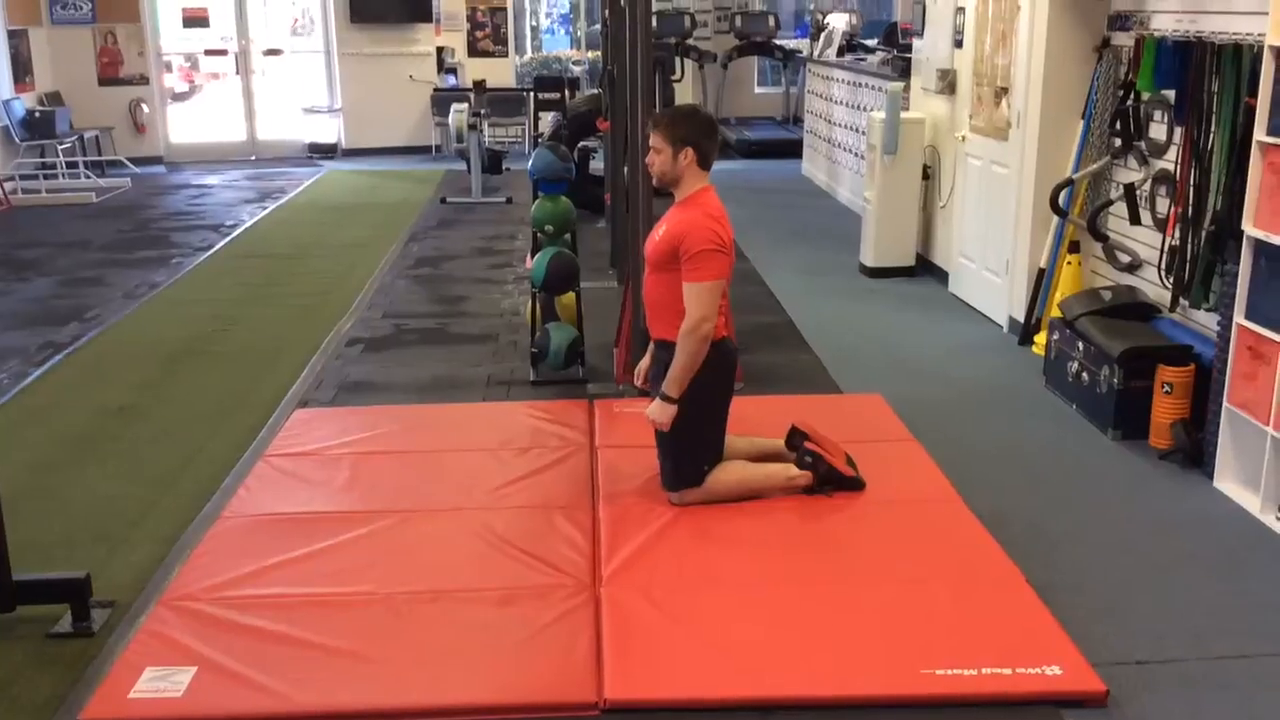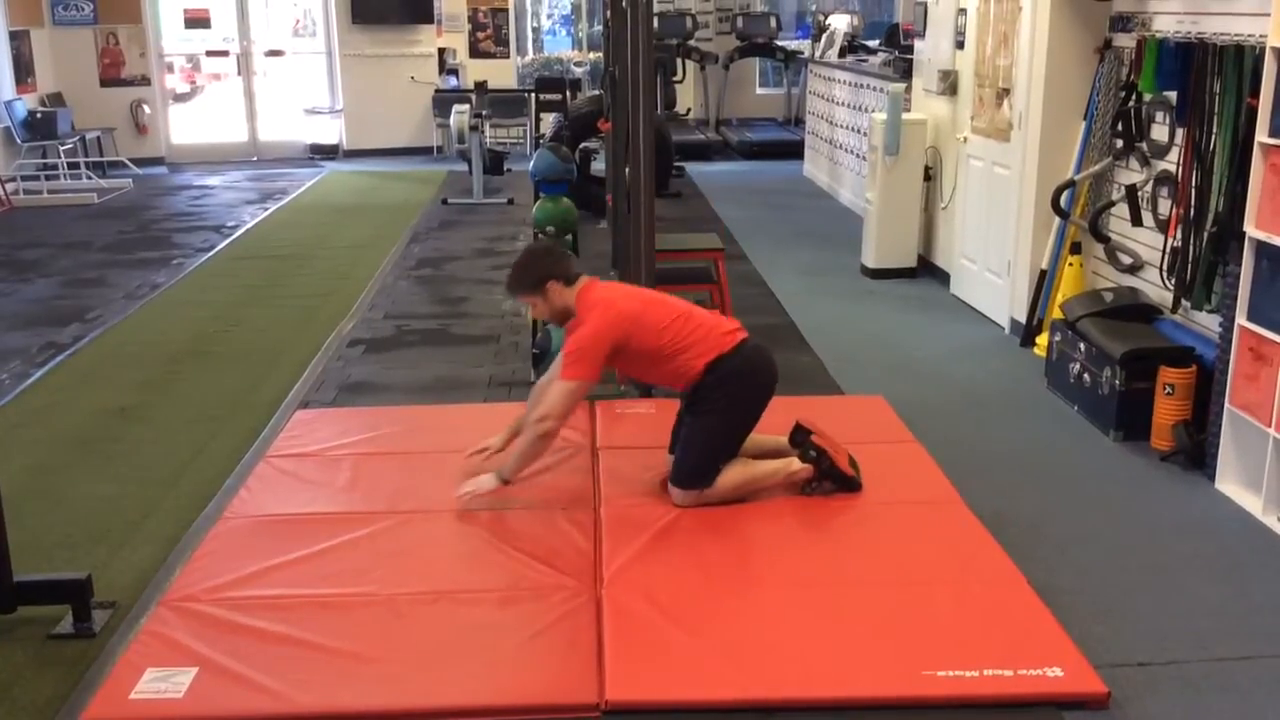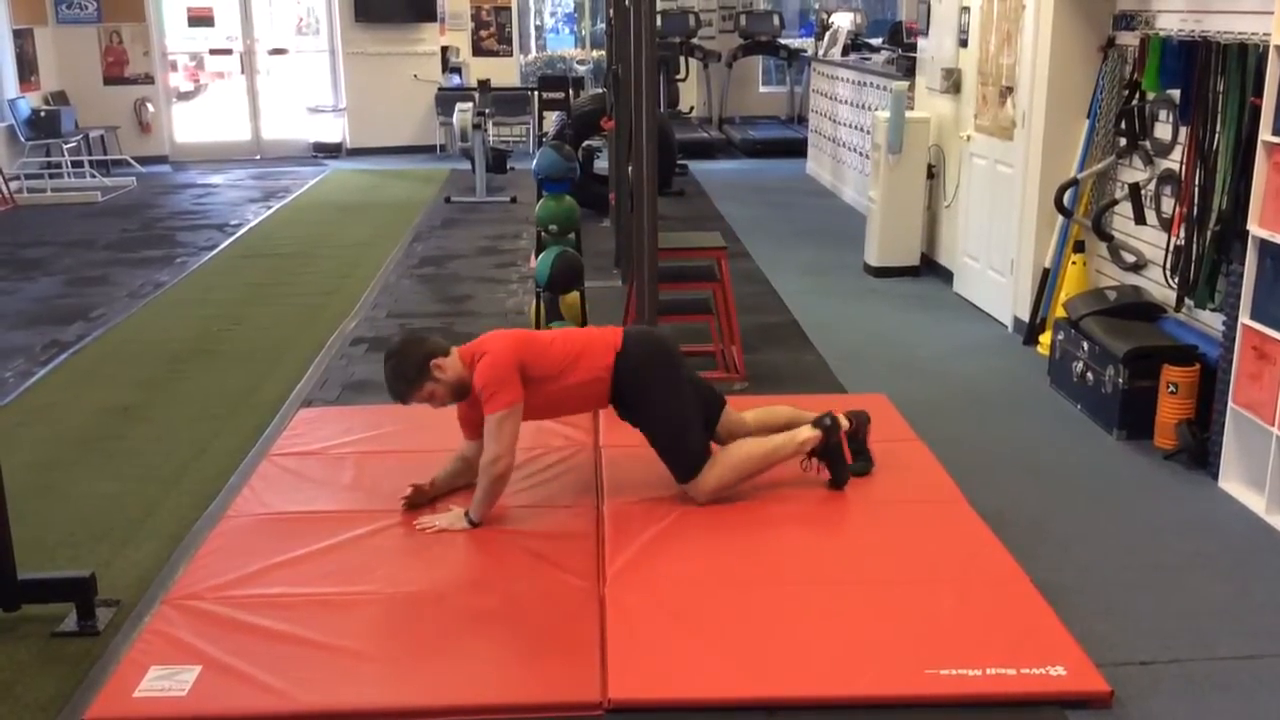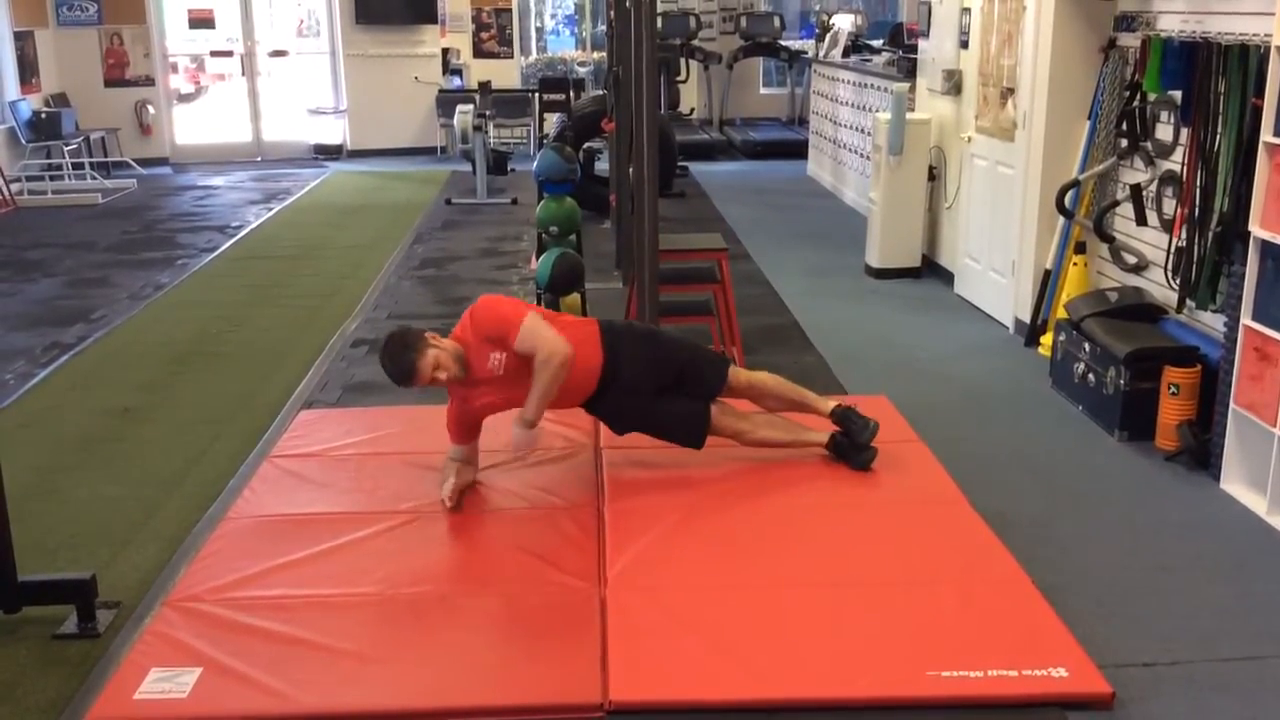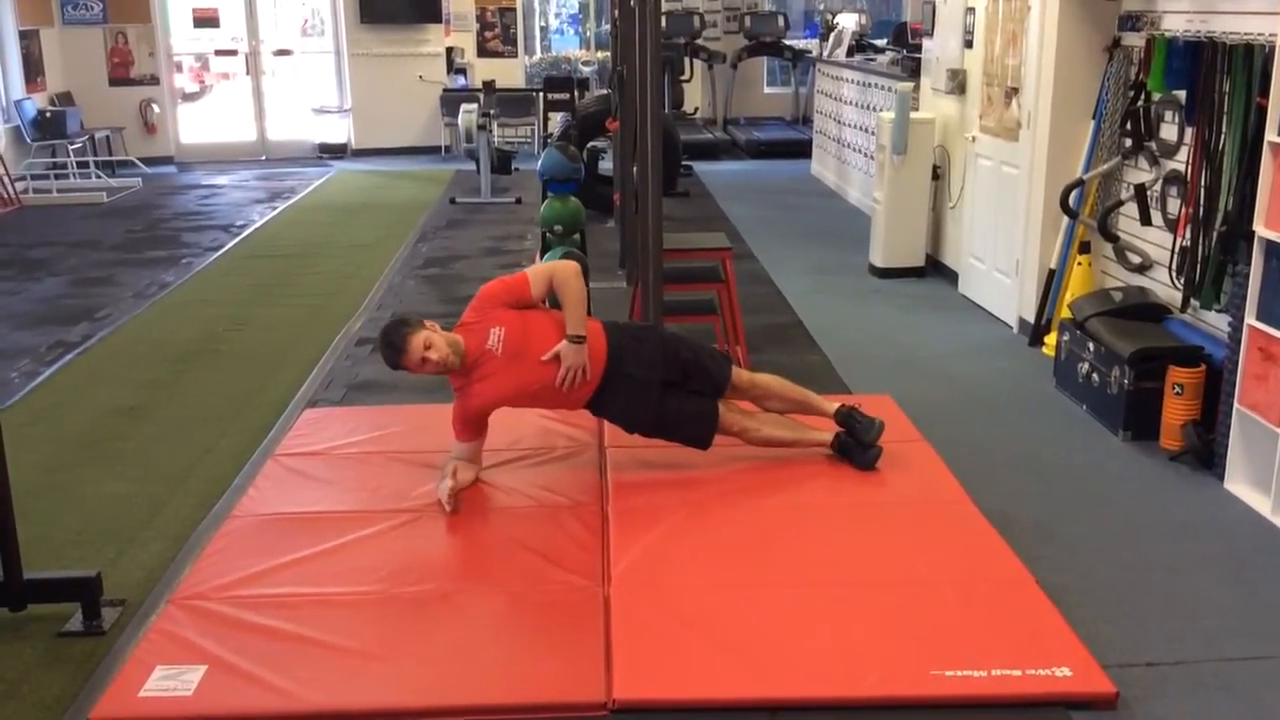
dt=1s
person 1, frame 1
left shoulder: (700, 224)
right shoulder: (687, 208)
left elbow: (700, 324)
left wrist: (668, 397)
right wrist: (653, 354)
left hip: (695, 364)
right hip: (677, 354)
left knee: (683, 488)
right knee: (698, 450)
left ankle: (806, 472)
right ankle: (792, 447)
person 1, frame 2
left shoulder: (595, 324)
right shoulder: (594, 302)
left elbow: (548, 421)
right elbow: (551, 382)
left wrist: (500, 478)
right wrist: (506, 437)
left hip: (736, 374)
right hip: (728, 364)
left knee: (686, 491)
right knee: (685, 458)
left ankle: (806, 466)
right ankle: (795, 445)
person 1, frame 3
left shoulder: (492, 365)
right shoulder: (472, 386)
left elbow: (498, 462)
right elbow: (471, 458)
left wrist: (471, 517)
right wrist: (432, 488)
left hip: (635, 362)
right hip: (628, 361)
left knee: (702, 482)
right knee: (733, 426)
left ankle: (816, 435)
right ankle: (843, 423)
person 1, frame 4
left shoulder: (483, 316)
right shoulder: (463, 402)
left elbow: (557, 352)
right elbow: (463, 457)
left wrist: (528, 422)
right wrist: (456, 479)
left hip: (617, 351)
right hip: (608, 398)
left knee: (738, 382)
right knee: (727, 423)
left ankle: (832, 409)
right ankle: (830, 440)
person 1, frame 5
left shoulder: (485, 305)
right shoulder: (469, 398)
left elbow: (566, 270)
right elbow: (468, 457)
left wrist: (576, 338)
right wrist: (453, 478)
left hip: (621, 348)
right hip: (614, 396)
left knee: (742, 384)
right knee: (734, 422)
left ankle: (837, 412)
right ankle: (835, 441)
